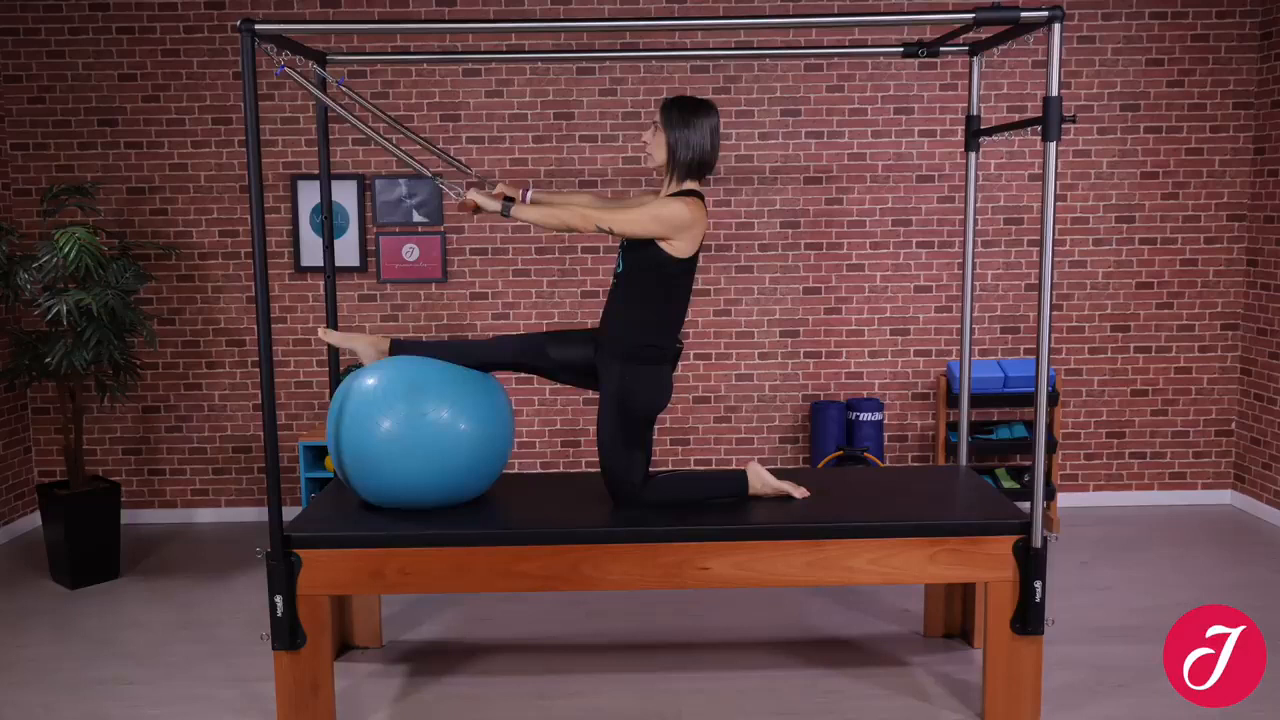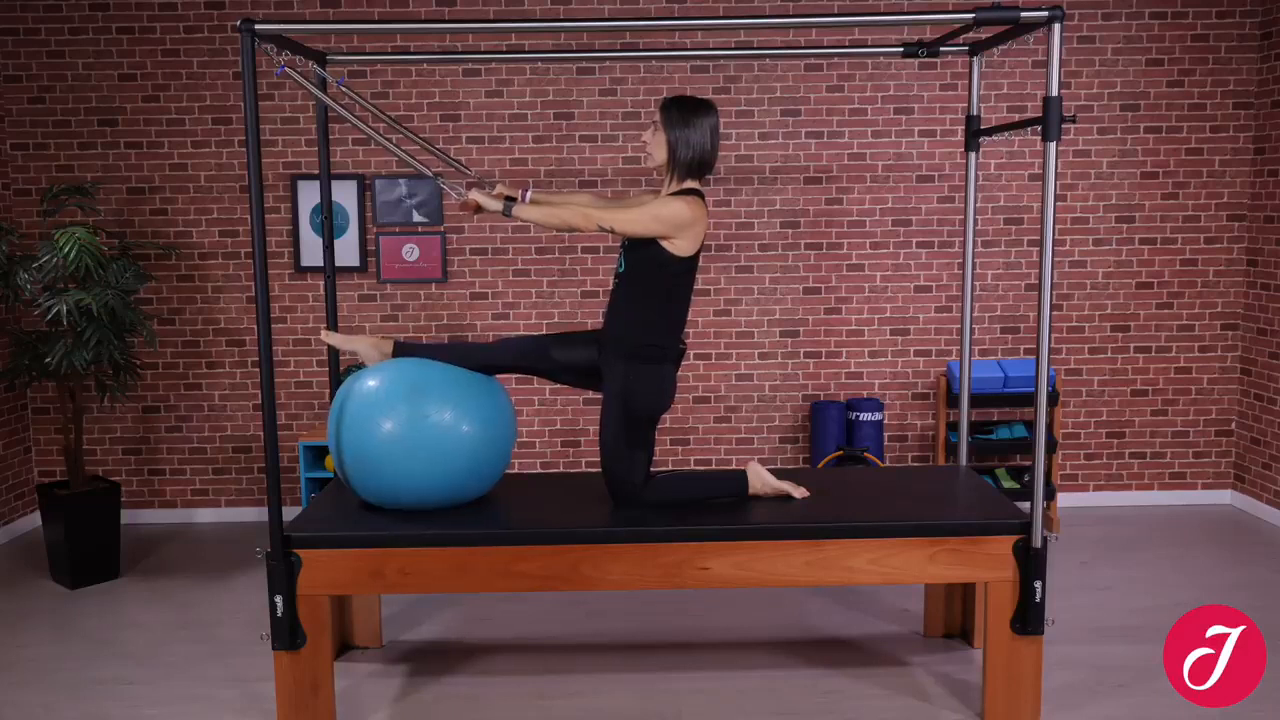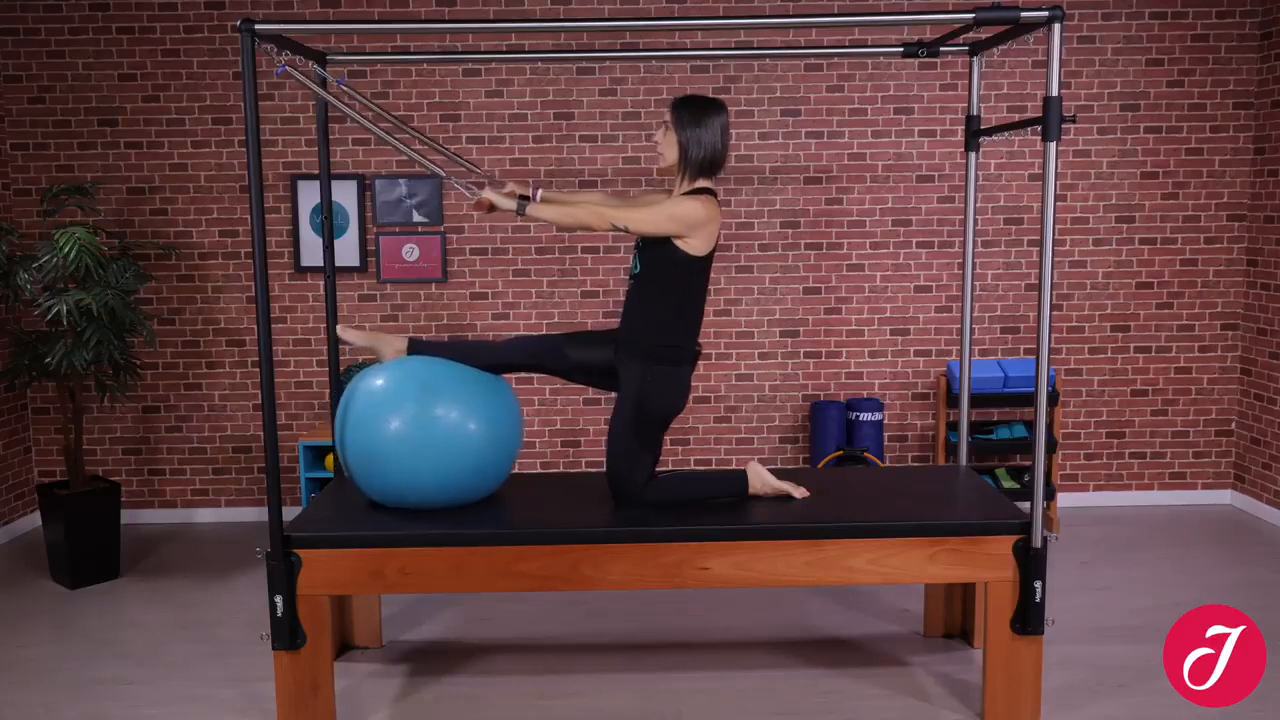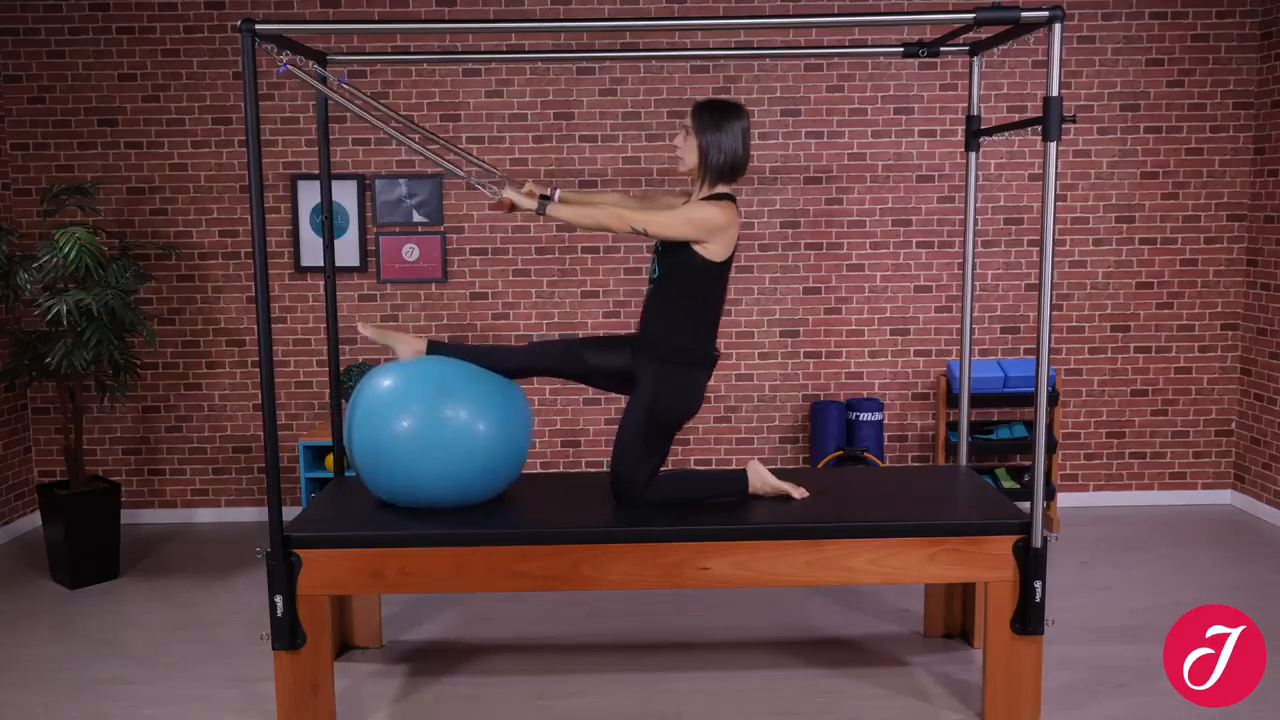
dt=0.5s
person 1, frame 1
left shoulder: (684, 212)
right shoulder: (665, 200)
left elbow: (586, 222)
right elbow: (598, 202)
left wrist: (504, 209)
right wrist: (526, 194)
left hip: (640, 366)
right hip: (616, 348)
left knee: (628, 488)
right knee: (507, 350)
left ankle: (748, 482)
right ankle: (387, 349)
person 1, frame 2
left shoulder: (685, 210)
right shoulder: (665, 199)
left elbow: (587, 221)
right elbow: (596, 201)
left wrist: (503, 209)
right wrist: (525, 195)
left hip: (644, 366)
right hip: (618, 349)
left knee: (628, 489)
right knee: (512, 354)
left ankle: (748, 482)
right ankle: (390, 352)
person 1, frame 3
left shoulder: (698, 209)
right shoulder: (676, 199)
left elbow: (601, 219)
right elbow: (608, 200)
left wrist: (518, 207)
right wrist: (536, 194)
left hip: (660, 366)
right hip: (634, 349)
left knee: (629, 487)
right knee: (527, 351)
left ankle: (749, 481)
right ankle: (405, 349)
person 1, frame 4
left shoulder: (717, 215)
right shoulder: (694, 203)
left elbow: (620, 220)
right elbow: (626, 201)
left wrist: (539, 206)
right wrist: (553, 195)
left hip: (678, 370)
right hip: (651, 353)
left knee: (631, 488)
right knee: (545, 357)
left ankle: (749, 481)
right ankle: (424, 350)
